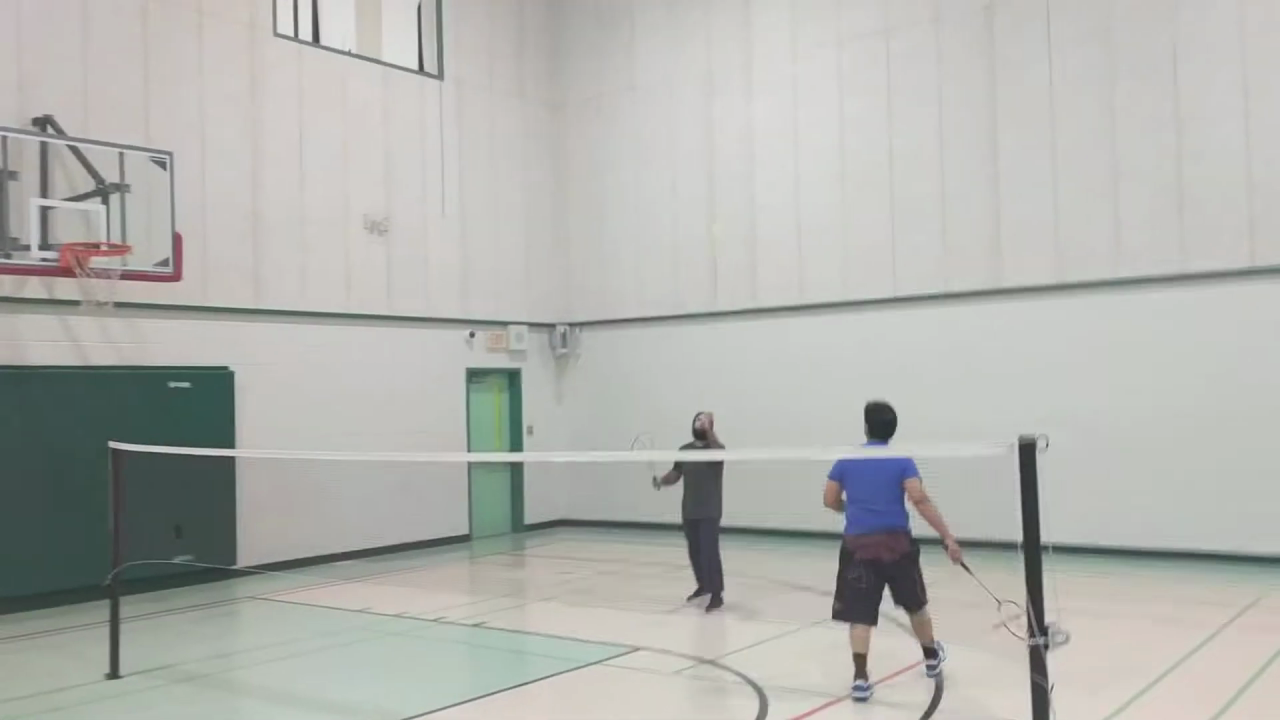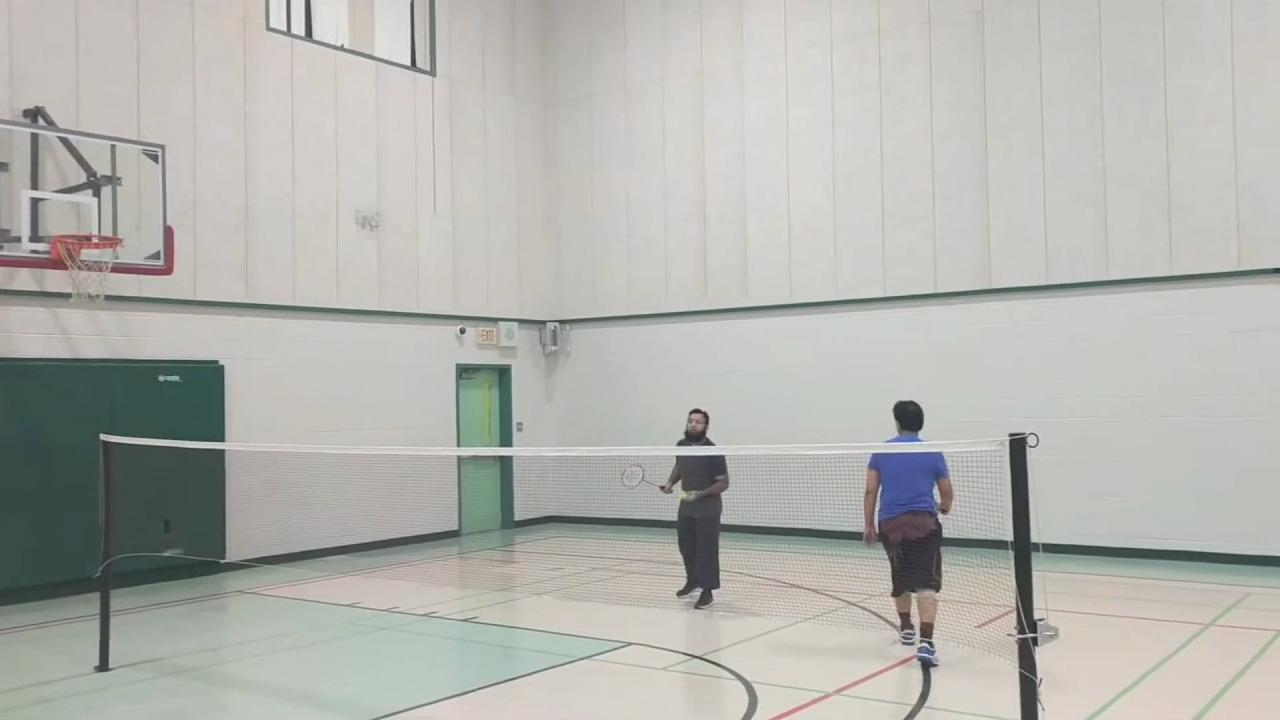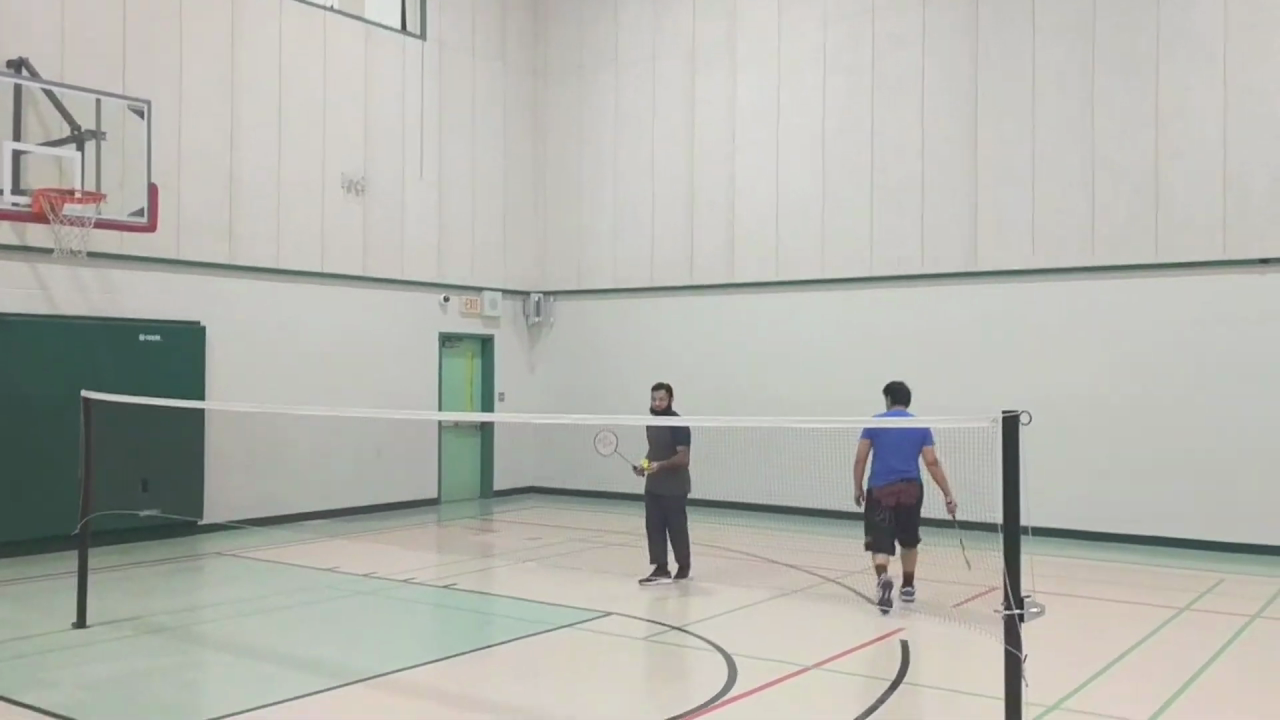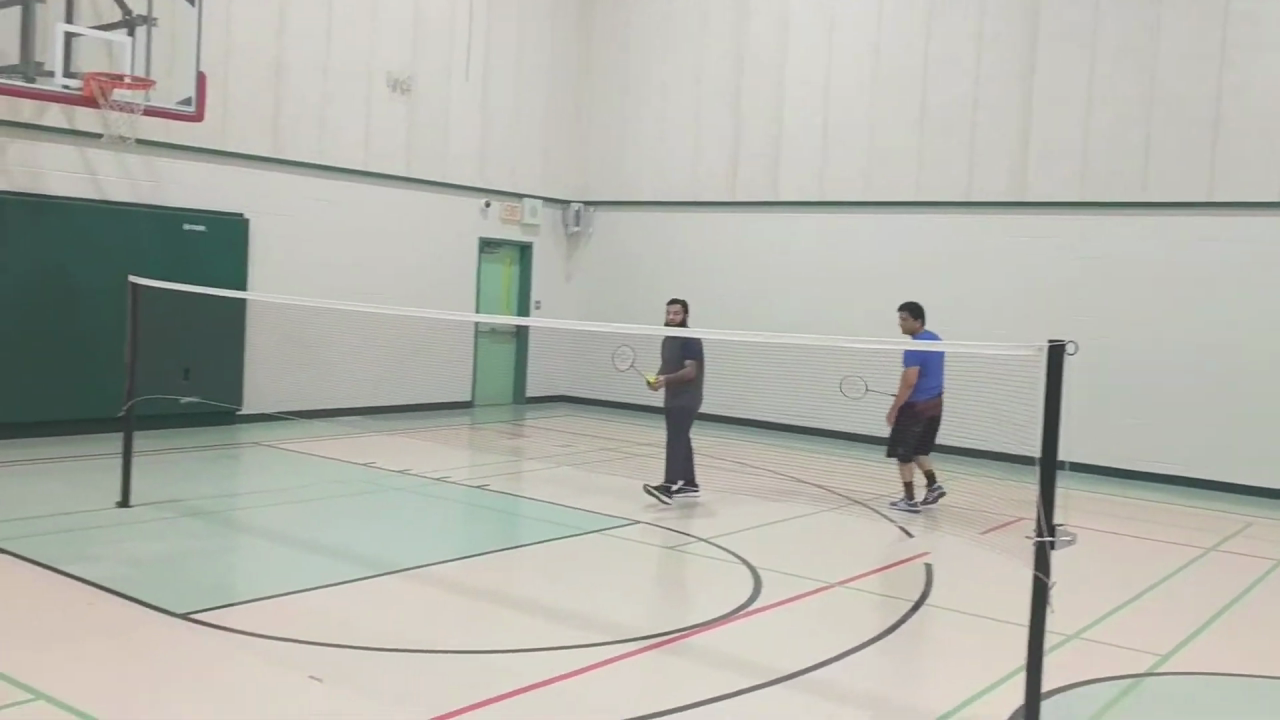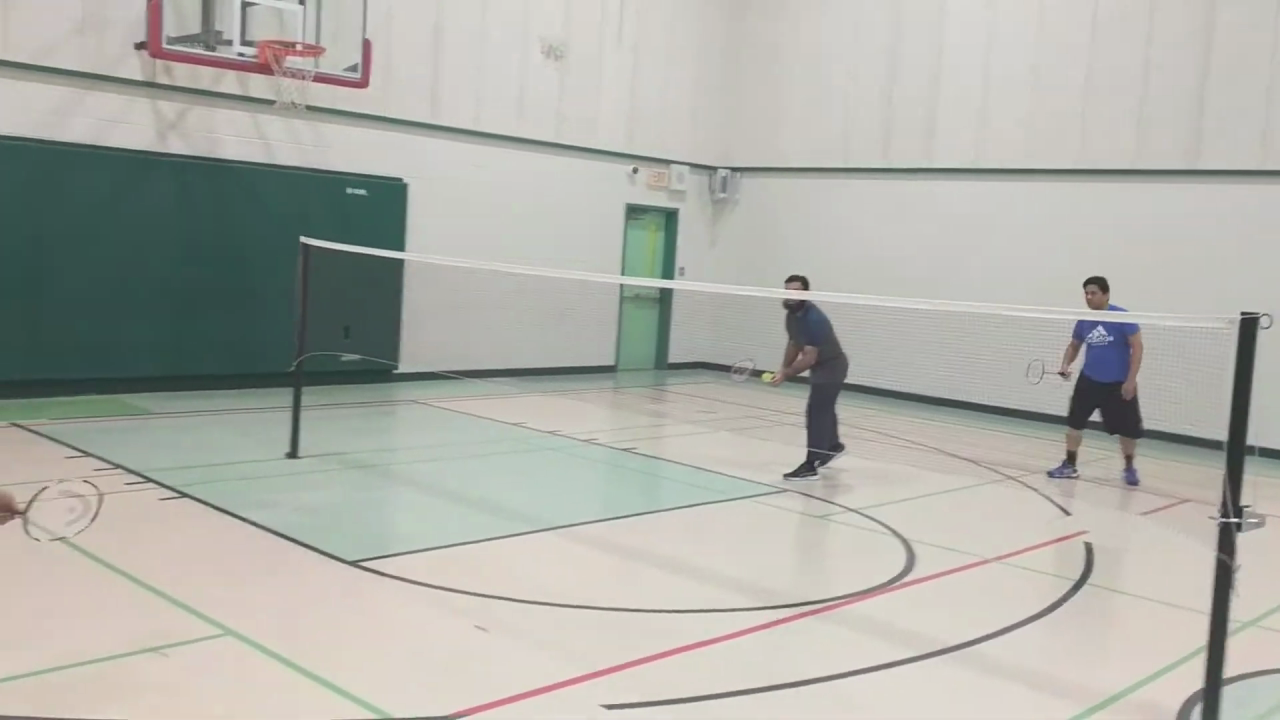
dt=0.7s
person 1, frame 1
left shoulder: (846, 460)
right shoulder: (902, 461)
left elbow: (830, 501)
right elbow: (920, 501)
right wrist: (949, 539)
left hip: (858, 543)
right hip: (897, 541)
left knee: (860, 615)
right knee: (915, 604)
left ankle: (861, 678)
right ankle: (931, 658)
person 1, frame 2
left shoulder: (881, 451)
right shoulder: (933, 453)
left elbow: (870, 491)
right elbow: (947, 493)
left wrist: (868, 525)
right wrist: (945, 506)
left hip: (891, 524)
right hip: (923, 522)
left knee: (900, 580)
right knee: (927, 584)
left ankle: (906, 629)
right ankle: (926, 644)
person 1, frame 3
left shoulder: (874, 423)
right shoulder: (921, 427)
left elbow: (860, 459)
right elbow: (932, 463)
left wrist: (858, 489)
right wrist: (948, 495)
left hip: (880, 491)
right hip: (911, 489)
left knee: (881, 545)
right knee: (909, 541)
left ankle: (884, 579)
right ankle: (908, 587)
person 1, frame 4
left shoulder: (916, 347)
right shoulder: (934, 339)
left elbow: (909, 382)
left wrist: (894, 409)
left hip: (916, 405)
right hip: (933, 402)
left knee: (902, 452)
right knee: (919, 449)
left ankle: (910, 500)
right ankle: (933, 485)
person 1, frame 5
left shoulder: (1123, 318)
right shoulder: (1084, 321)
left elbow: (1137, 349)
right elbow: (1074, 346)
left wrist: (1131, 380)
right wrist: (1065, 365)
left hip: (1119, 384)
right hip: (1089, 381)
left knee: (1127, 429)
right knee: (1075, 423)
left ankle: (1129, 468)
right ankle: (1069, 465)
person 2, frame 1
left shoulder: (715, 447)
right shoulder: (684, 450)
left elbow: (719, 453)
right elbow: (675, 474)
left wrist: (710, 430)
right wrist: (662, 480)
left hip: (709, 511)
right hip: (689, 510)
left knee: (710, 550)
right knee: (695, 549)
left ankle: (716, 594)
right ankle: (704, 585)
person 2, frame 2
left shoulder: (712, 453)
right shoulder: (681, 445)
left elbow: (723, 483)
left wrist: (701, 494)
right wrist: (671, 482)
left hip: (707, 509)
right hip: (686, 507)
left knee: (707, 549)
right knee: (686, 545)
left ankle: (707, 591)
right ankle: (694, 579)
person 2, frame 3
left shoulder: (678, 424)
right shoulder: (651, 423)
left elbow: (683, 457)
left wrist: (661, 465)
right wrist: (644, 465)
left hip: (674, 487)
right hip: (653, 486)
left knee: (676, 527)
right knee: (654, 526)
left ankle: (683, 565)
right ankle: (661, 569)
person 2, frame 4
left shoulder: (690, 340)
right shoulder: (667, 340)
left elbow: (691, 371)
left wrist: (666, 379)
right wrist: (658, 379)
left hip: (687, 398)
right hip: (672, 398)
left knee: (675, 440)
right knee: (681, 440)
left ankle: (668, 487)
right ankle: (689, 484)
person 2, frame 5
left shoulder: (813, 319)
right shoulder: (792, 315)
left elbow: (810, 358)
right elbow: (793, 344)
left wrist: (786, 375)
right wrist: (784, 369)
left hip: (831, 368)
right hip: (821, 367)
left knee: (816, 413)
right knee: (824, 410)
left ankle: (810, 466)
right ankle: (833, 445)
